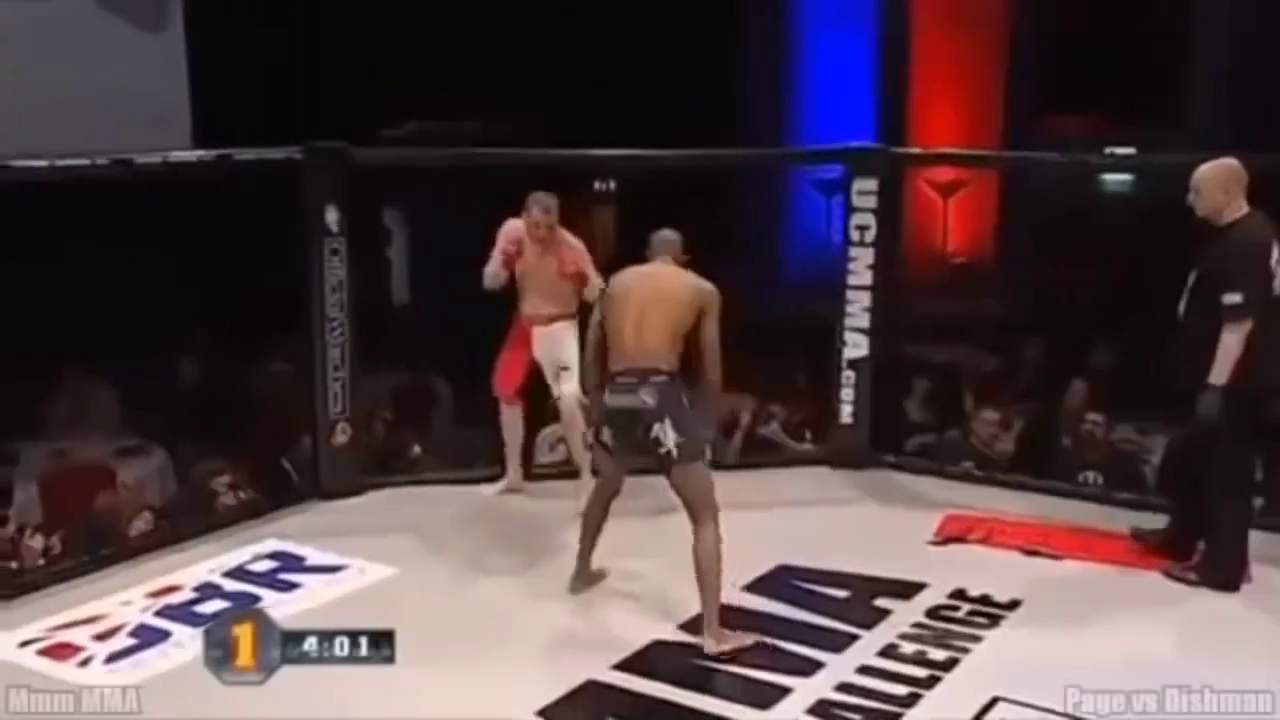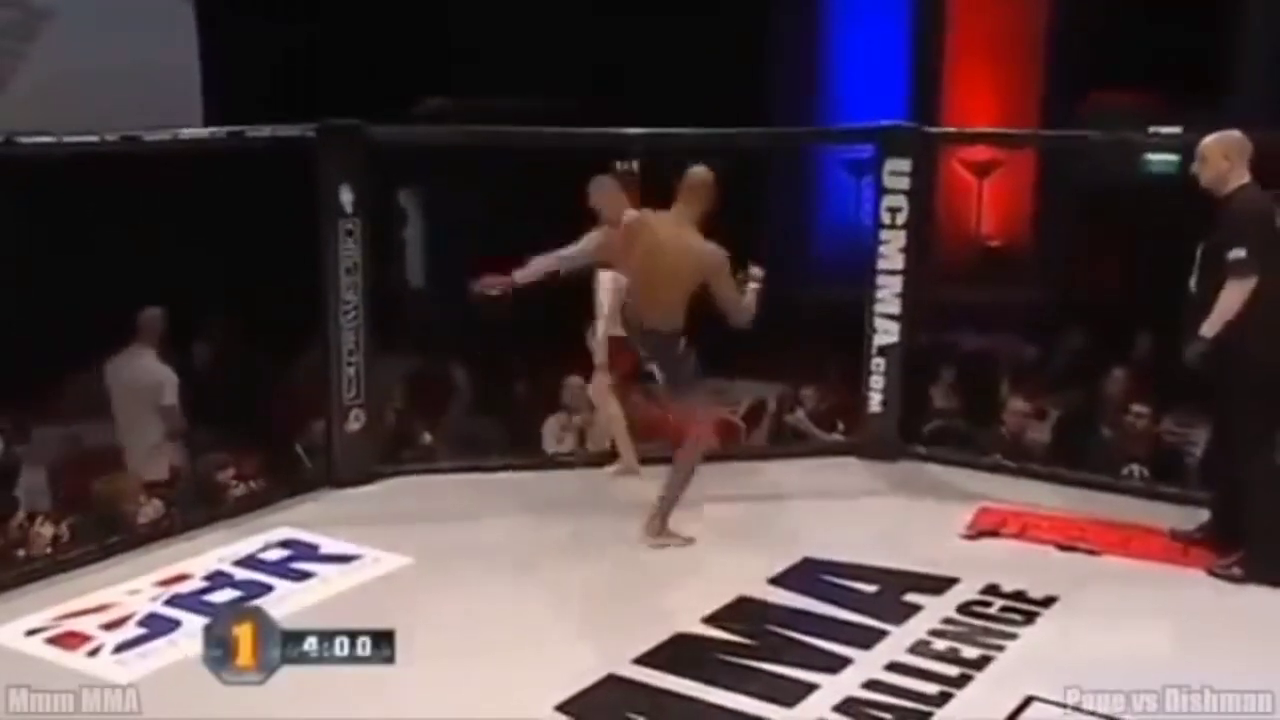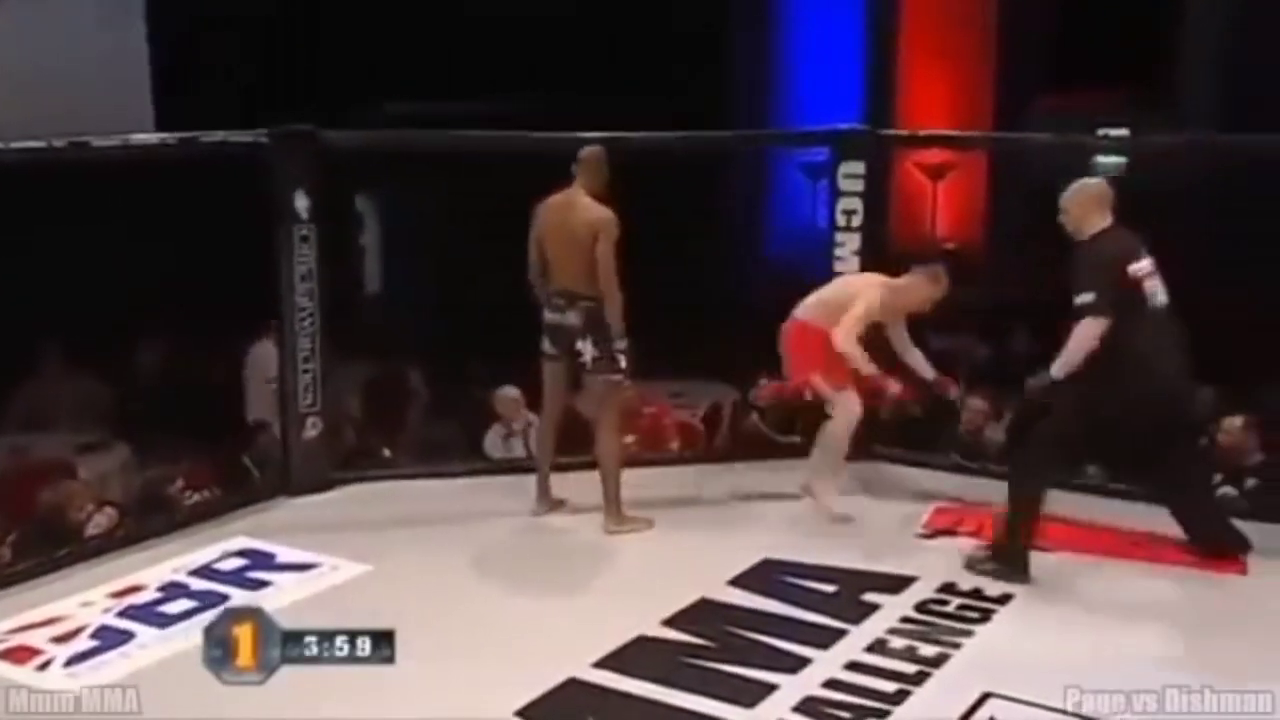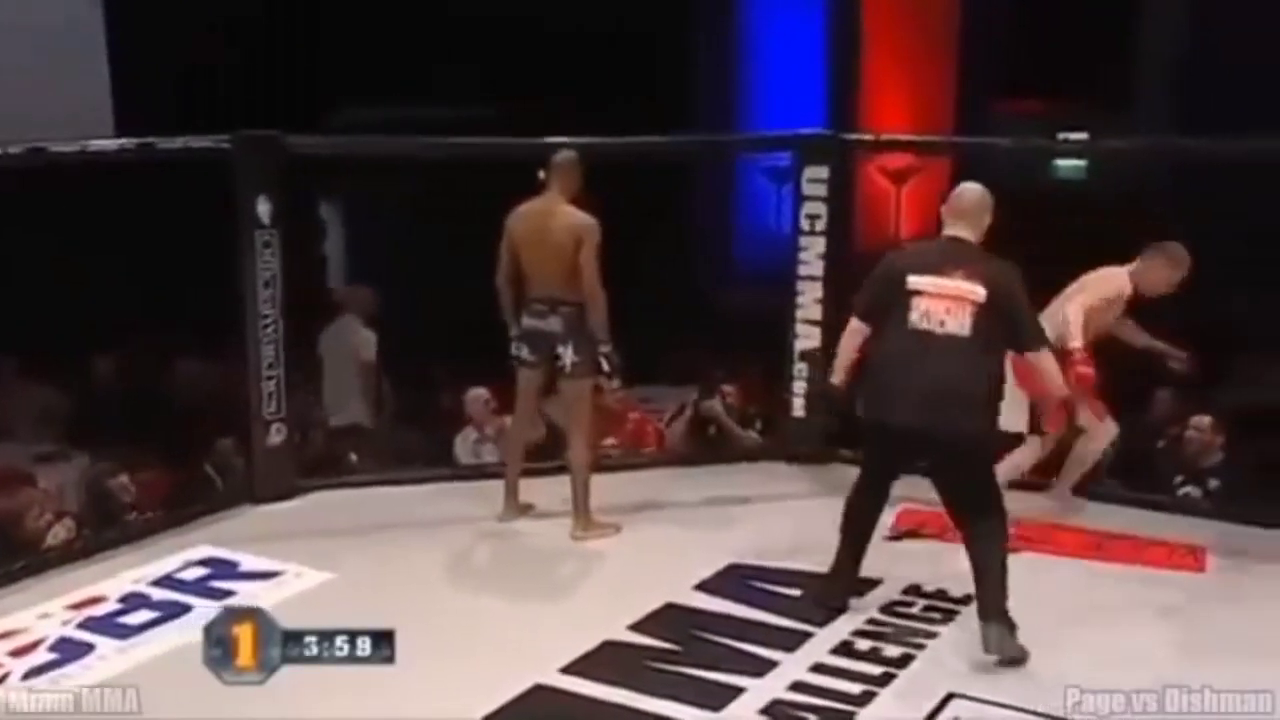
dt=1s
person 1, frame 1
left shoulder: (1240, 246)
left elbow: (1239, 323)
left wrist: (1216, 386)
left hip: (1236, 380)
right hip: (1222, 373)
left knee: (1226, 468)
right knee: (1190, 456)
left ankle: (1222, 565)
right ankle: (1181, 535)
person 1, frame 2
right shoulder: (1243, 207)
left elbow: (1243, 281)
left wrist: (1205, 335)
right wrist: (1210, 335)
right hip: (1239, 347)
right knee: (1229, 440)
right ankle: (1227, 527)
person 1, frame 3
left shoulder: (1094, 257)
right shoulder: (1131, 246)
left elbow: (1094, 325)
left wrist: (1054, 374)
left hip: (1121, 381)
right hip: (1164, 377)
left knee: (1033, 454)
right knee: (1173, 461)
left ankle: (1009, 555)
right ankle: (1220, 537)
person 1, frame 4
left shoulder: (902, 261)
right shoulder: (999, 276)
left elbow: (859, 327)
right elbow: (1035, 349)
left wrist: (834, 384)
right wrist: (1062, 394)
left hip: (892, 405)
right hip: (961, 415)
left knee: (868, 493)
right knee: (982, 515)
left ankle: (838, 586)
right ankle: (995, 625)
person 2, frame 1
left shoulder: (617, 283)
right shoulder: (701, 290)
left elbow: (590, 354)
right elbow: (712, 366)
left wrist: (598, 404)
right wrist: (707, 416)
left hip: (617, 395)
right hip: (662, 395)
left knee: (605, 487)
right knee: (705, 515)
left ankle: (582, 572)
right ankle: (714, 630)
person 2, frame 2
left shoulder: (636, 223)
right shoulder: (712, 257)
left elbow: (591, 256)
right elbow: (740, 317)
right wrist: (754, 285)
left hip: (633, 324)
right hip: (665, 345)
right knee: (703, 433)
right ankle: (657, 525)
person 2, frame 3
left shoulder: (543, 211)
right shoulder: (602, 218)
left elbow: (535, 275)
right elbow: (608, 285)
right wrist: (619, 339)
left hip: (554, 313)
right hip: (589, 317)
left knee: (551, 411)
right knee: (607, 418)
left ankle: (543, 496)
right ankle: (614, 514)
person 2, frame 4
left shoulder: (516, 218)
right shoulder: (583, 225)
left elbow: (503, 281)
right elbow: (592, 290)
left wrist: (514, 328)
right wrist: (603, 341)
left hip: (533, 320)
right hip: (569, 323)
left knee: (522, 415)
right knee: (579, 424)
left ankle: (510, 501)
right ankle: (582, 519)
person 3, frame 1
left shoulder: (572, 247)
right shoulder: (511, 231)
left elbow: (597, 294)
right elbow: (490, 282)
left wrist: (583, 279)
right wrist: (505, 262)
left hip: (559, 328)
right hip: (524, 325)
left knee: (569, 403)
right knee: (507, 397)
left ankle: (586, 481)
right ankle: (513, 474)
person 3, frame 2
right shoulder: (601, 235)
right elbow: (558, 258)
right wrist: (515, 277)
right hip: (617, 320)
right knee: (600, 388)
right ankle: (628, 459)
person 3, frame 3
left shoulder: (894, 303)
right shoulder: (876, 294)
left elbow: (904, 346)
right elbow: (843, 339)
left wrist: (935, 379)
right wrist: (875, 377)
left hip: (823, 337)
right hip: (803, 335)
left knee: (852, 410)
right knee: (849, 408)
left ankle: (814, 480)
right ankle: (824, 485)
person 3, frame 4
left shoulder: (1119, 285)
right shoulder: (1116, 283)
left elbow: (1120, 325)
right elbow: (1072, 308)
left wrist: (1163, 349)
right wrist: (1078, 356)
left knee: (1047, 439)
right knee: (1105, 430)
right ankle: (1061, 490)
